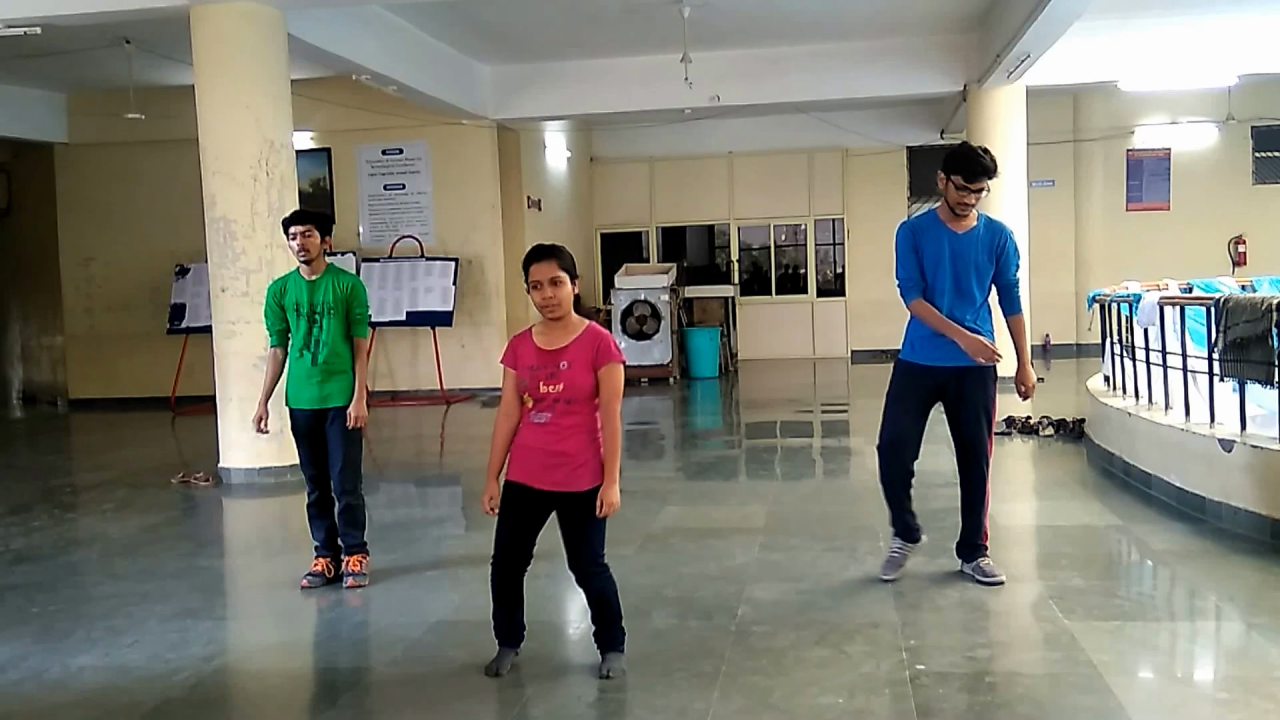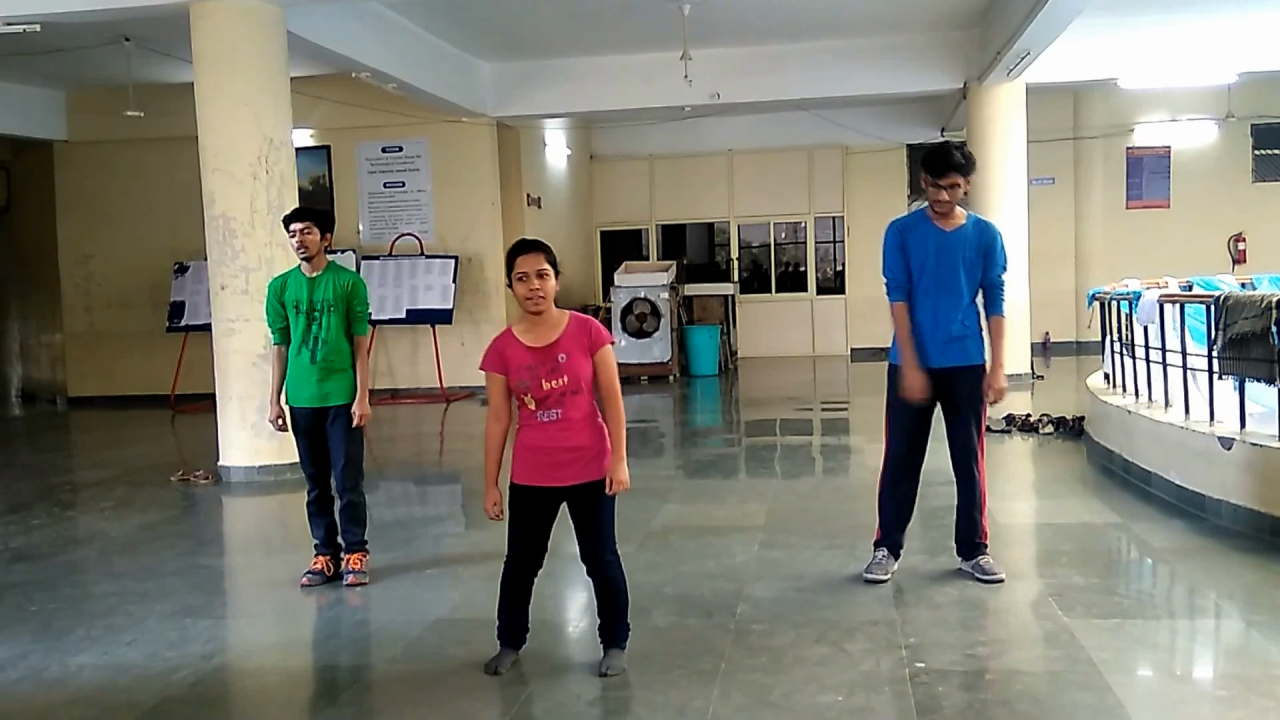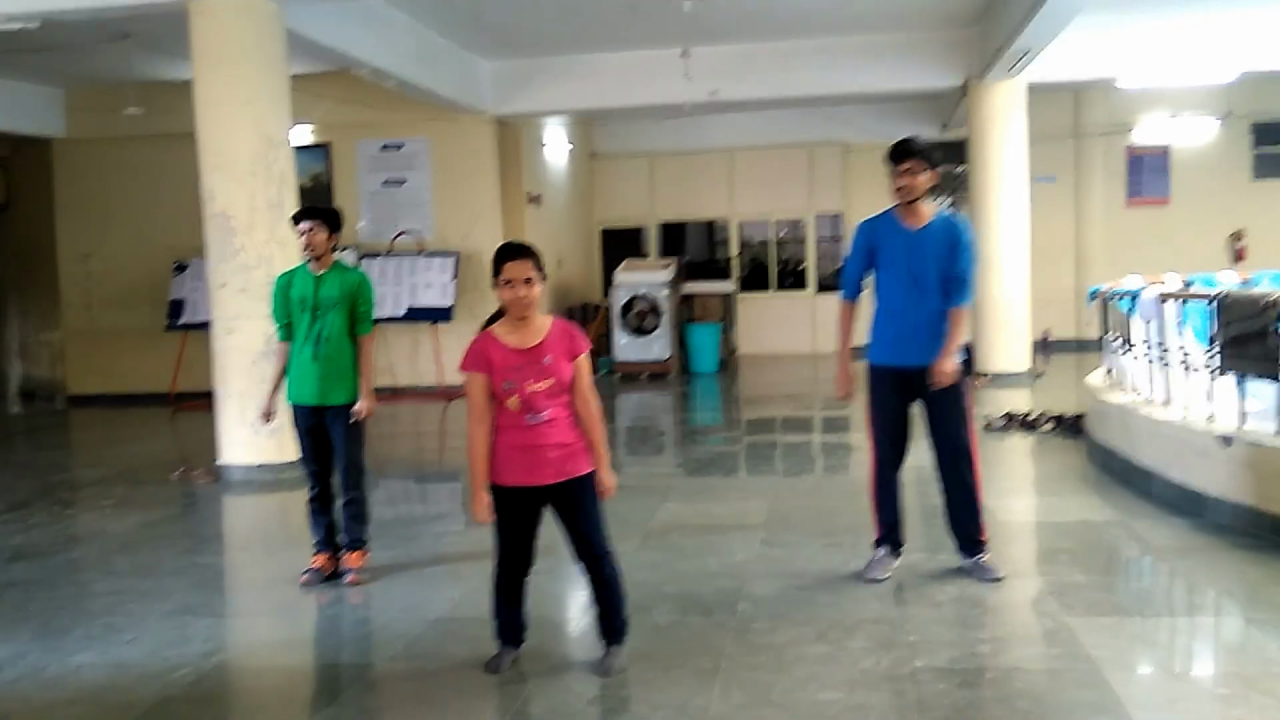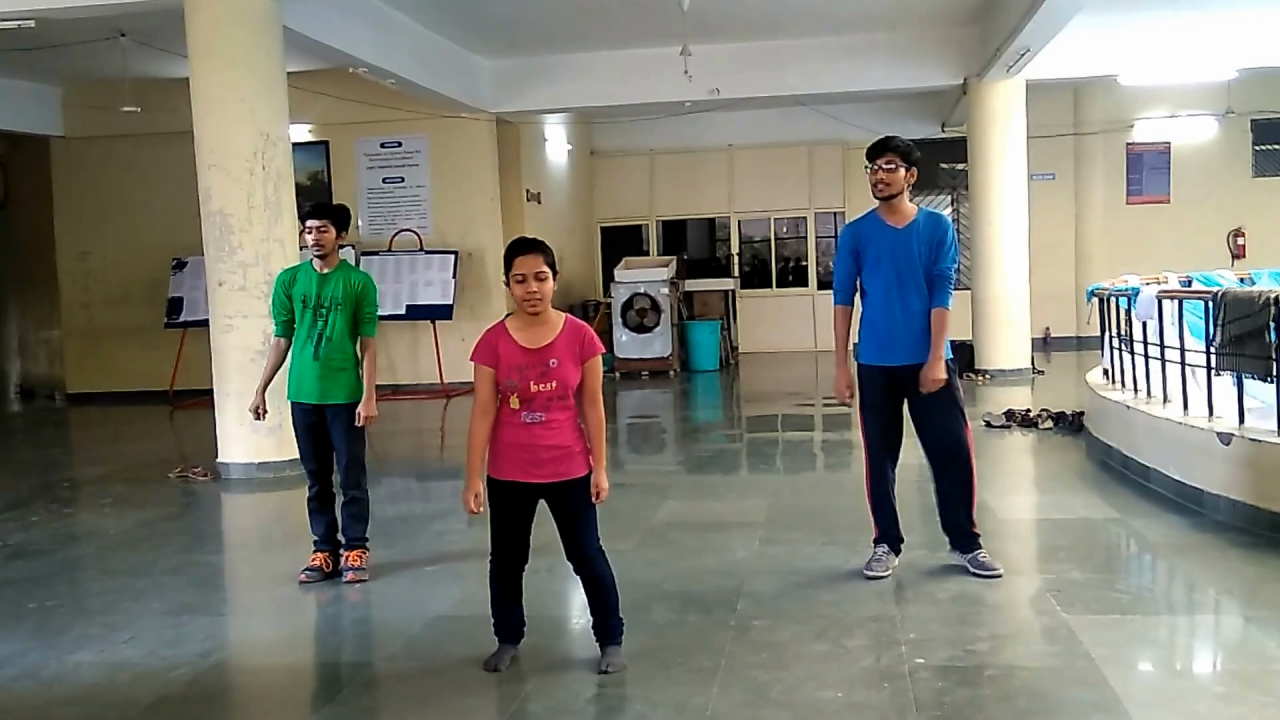
dt=0.3s
person 1, frame 1
left shoulder: (998, 235)
right shoulder: (914, 231)
left elbow: (1011, 300)
right elbow: (912, 296)
left wrist: (1024, 362)
right wrist: (961, 337)
left hip: (978, 364)
right hip: (920, 360)
left knee: (976, 459)
right knee: (894, 446)
left ankle: (973, 551)
right ankle: (905, 535)
person 1, frame 2
left shoulder: (985, 234)
right shoulder: (901, 232)
left elbow: (995, 303)
right elbow: (898, 299)
left wrist: (997, 368)
right wrist: (909, 364)
left hip: (966, 365)
right hip: (913, 365)
left knee: (969, 458)
right knee: (900, 457)
left ankle: (973, 549)
right ankle: (887, 547)
person 1, frame 3
left shoulder: (954, 230)
right shoulder: (871, 232)
left elbow: (959, 295)
right elbow: (850, 294)
left wrist: (949, 353)
right wrist: (843, 360)
left hip: (938, 360)
right hip: (887, 363)
left knee: (957, 454)
right knee: (886, 457)
left ankle: (973, 546)
right ankle: (887, 545)
person 1, frame 4
left shoulder: (938, 227)
right shoulder: (854, 234)
left elbow: (942, 296)
right elbow: (842, 301)
left wrist: (937, 358)
right wrist: (842, 365)
left hip: (926, 361)
right hip: (875, 364)
left knee: (953, 450)
right knee: (880, 456)
left ankle: (966, 542)
right ankle: (887, 543)
person 2, frame 1
left shoulder: (599, 342)
right shoulder: (519, 346)
left elbow: (610, 417)
right elbow: (508, 415)
left wrist: (611, 482)
right wrist: (492, 478)
left hip: (580, 479)
right hip: (524, 478)
left knee: (587, 567)
right knee: (506, 562)
left ankle: (612, 646)
right ankle: (508, 643)
person 2, frame 2
left shoulder: (587, 331)
right shoulder: (502, 348)
left elbow: (611, 398)
right elbow: (498, 419)
left wrist: (619, 460)
right wrist: (491, 484)
left hip: (589, 470)
right hip: (531, 476)
left knee: (601, 559)
right knee: (521, 561)
left ankle: (615, 644)
right ankle: (510, 643)
person 2, frame 3
left shoulder: (567, 335)
right shoulder: (483, 349)
left elbow: (586, 402)
right elbow: (478, 422)
left wrist: (603, 463)
right wrist: (479, 489)
left hip: (572, 469)
right hip: (512, 477)
left knee: (596, 554)
right knee: (512, 562)
left ankle: (614, 640)
right ankle: (509, 641)
person 2, frame 4
left shoulder: (580, 335)
right shoulder: (493, 342)
left elbow: (592, 406)
right elbow: (483, 413)
left wrist: (600, 467)
right wrist: (473, 478)
left hip: (569, 469)
right hip: (509, 473)
left knee: (587, 556)
right knee: (507, 557)
left ankle: (611, 640)
right ankle: (508, 639)
person 3, frame 1
left shoulder: (349, 284)
right shoulder: (279, 289)
left elbow: (360, 347)
right elbow: (278, 350)
left wrist: (360, 397)
right wrist: (263, 401)
left hip: (341, 398)
right hip: (302, 400)
left knee: (346, 483)
right knee: (316, 485)
left ankle: (355, 554)
right ankle: (325, 556)
person 3, frame 2
left shoulder: (349, 282)
right shoulder: (280, 287)
left elbow: (360, 344)
right elbow: (280, 347)
left wrist: (362, 396)
right wrist: (275, 401)
left hip: (342, 397)
right hip: (302, 399)
left knee: (348, 480)
right knee: (316, 482)
left ankle: (355, 553)
right ankle: (325, 554)
person 3, frame 3
left shoulder: (354, 281)
right shoulder: (287, 283)
left elbow: (364, 342)
right elbow: (285, 342)
left wrist: (366, 393)
right wrist: (272, 394)
left hip: (343, 395)
right hip: (304, 395)
left knee: (350, 477)
right knee: (317, 479)
left ankle: (355, 550)
right ankle: (324, 551)
person 3, frame 4
left shoulder: (359, 282)
right shoulder: (289, 280)
left elbow: (367, 344)
right elbow: (281, 339)
left wrist: (369, 396)
right wrist: (261, 389)
left hip: (345, 394)
right hip: (304, 394)
left knee: (351, 477)
right knee: (316, 479)
left ankle: (355, 550)
right ankle: (324, 550)
